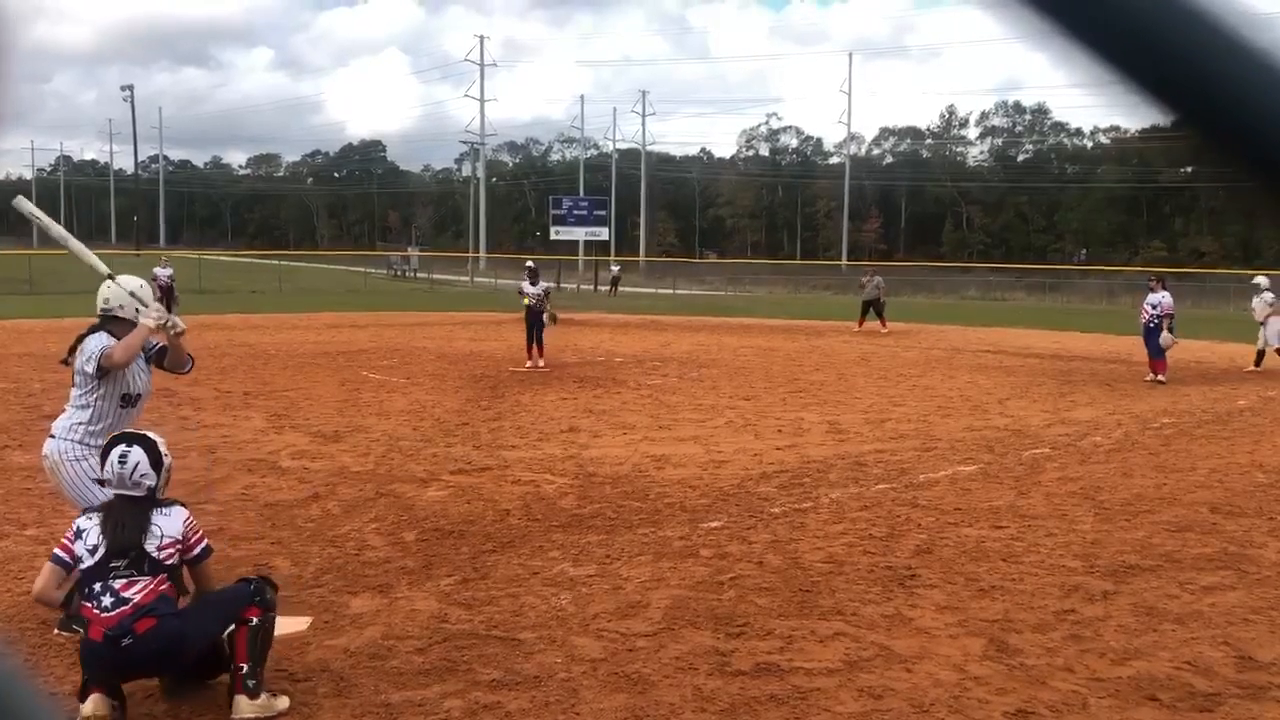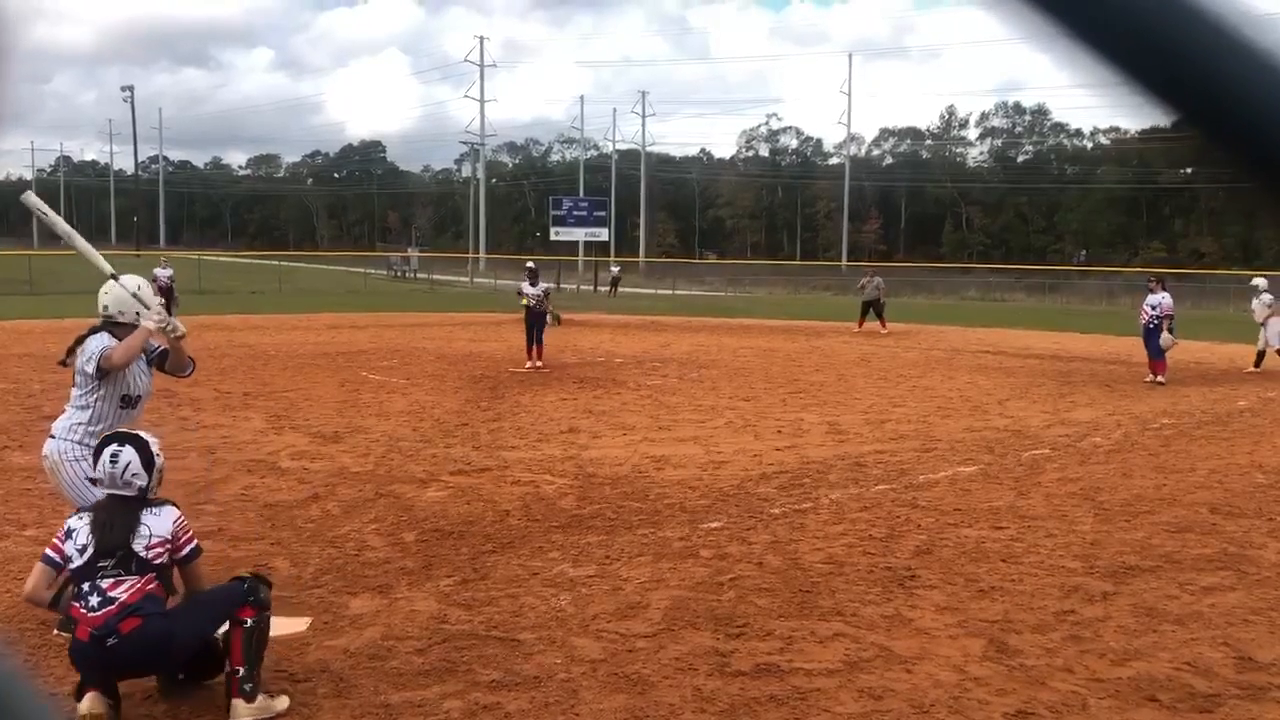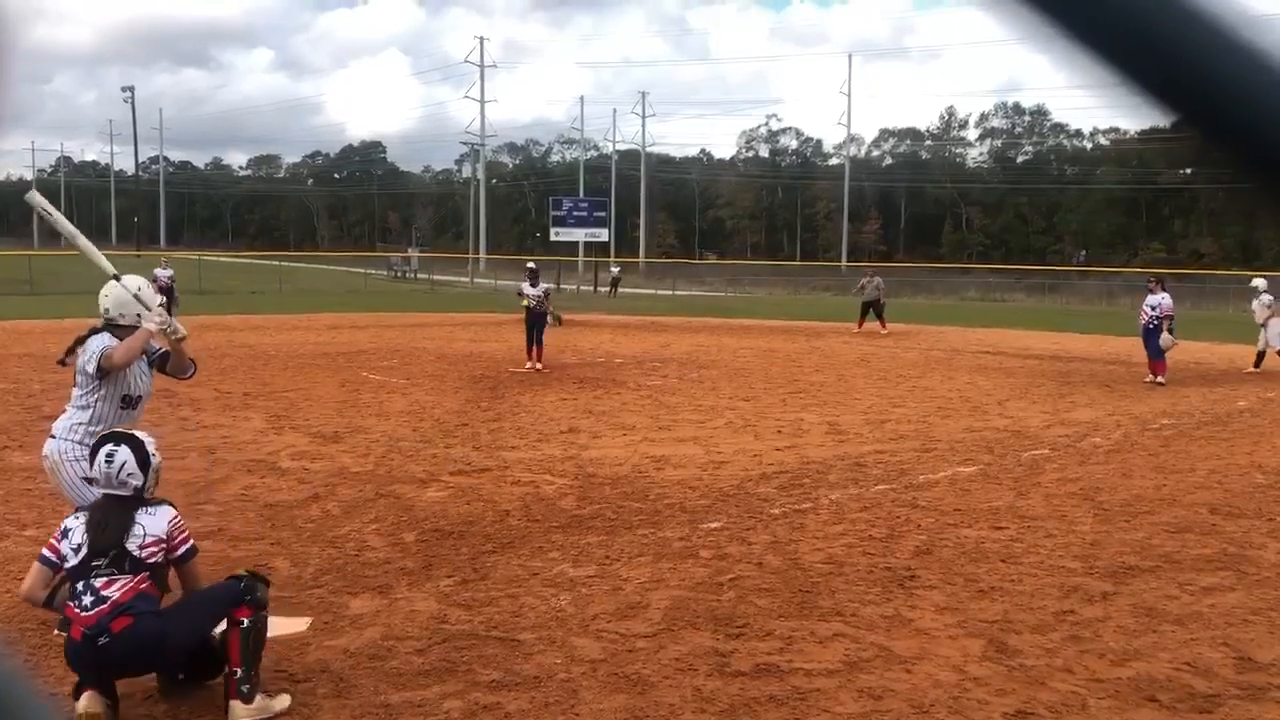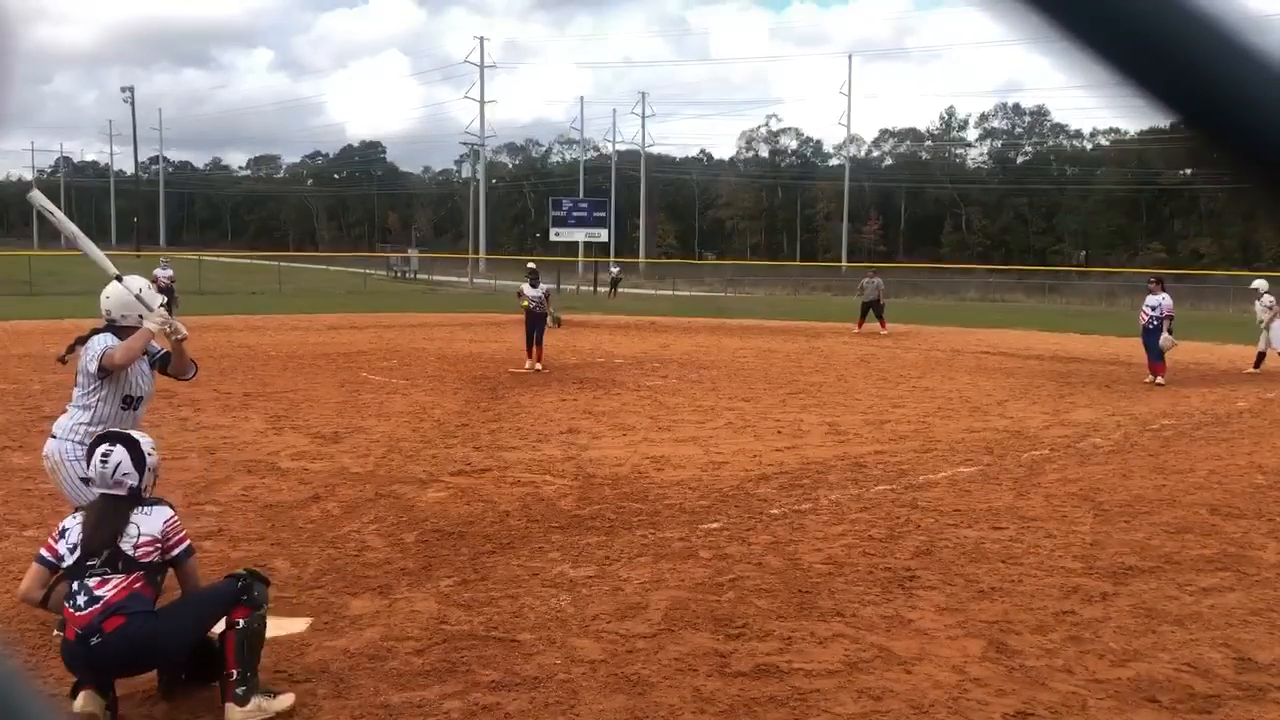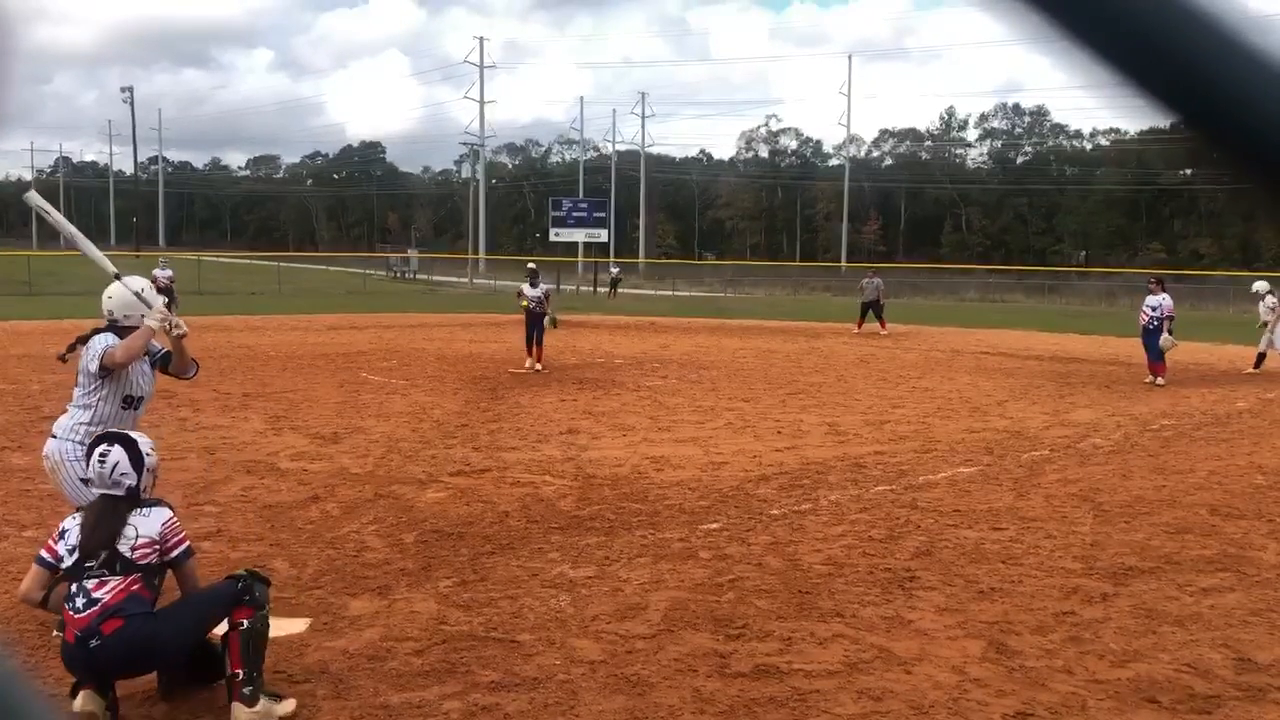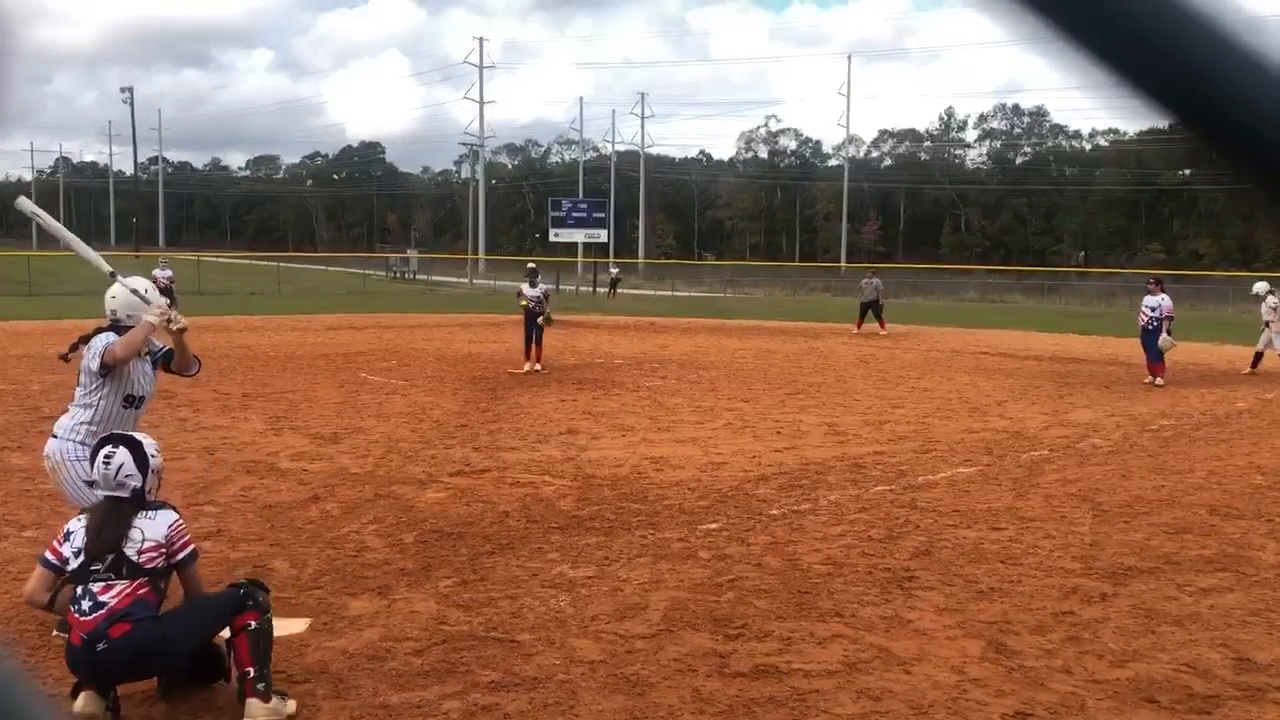
dt=0.1s
person 1, frame 1
left shoulder: (84, 523)
right shoulder: (176, 517)
left elbow: (42, 591)
right elbow: (208, 591)
left wrist: (93, 610)
left hip: (99, 658)
right hip: (163, 646)
right knee: (257, 591)
left ankle: (98, 694)
right ankle: (248, 694)
person 1, frame 2
left shoulder: (76, 523)
right shoulder: (167, 517)
left elbow: (33, 591)
right elbow: (198, 591)
left wrist: (82, 609)
left hip: (90, 658)
right hip: (151, 646)
right knee: (251, 590)
left ankle: (95, 692)
right ankle: (244, 696)
person 1, frame 3
left shoulder: (73, 523)
right shoulder: (163, 516)
left elbow: (30, 591)
right elbow: (194, 591)
left wrist: (79, 610)
left hip: (83, 657)
right hip: (142, 645)
right knee: (248, 589)
left ankle: (95, 690)
person 1, frame 4
left shoulder: (71, 523)
right shoulder: (160, 516)
left elbow: (28, 591)
right elbow: (193, 591)
left hip: (79, 658)
right hip: (137, 645)
right knee: (245, 587)
left ankle: (93, 690)
person 1, frame 5
left shoulder: (71, 524)
right shoulder: (159, 517)
left elbow: (29, 592)
right elbow: (193, 593)
left wrist: (79, 611)
left hip: (79, 659)
right hip: (136, 648)
right knee: (247, 589)
left ankle: (92, 690)
person 1, frame 6
left shoulder: (76, 525)
right shoulder: (164, 520)
left elbow: (34, 594)
right elbow: (196, 595)
left wrist: (83, 612)
left hip: (84, 660)
right hip: (142, 651)
right knee: (249, 595)
left ankle: (93, 691)
person 2, frame 1
left shoulder: (138, 341)
right shoulder: (97, 344)
left elbow: (180, 364)
right elbow: (119, 358)
left wrist: (173, 338)
right wrist: (147, 326)
left hip: (105, 449)
right hip: (70, 464)
right ankle: (80, 613)
person 2, frame 2
left shoulder: (142, 348)
right shoulder: (98, 344)
left elbow: (182, 368)
right elbow: (117, 362)
left wrist: (174, 339)
right wrist: (149, 327)
right hip: (73, 451)
person 2, frame 3
left shoulder: (143, 347)
right shoulder: (99, 343)
left elbow: (183, 371)
right elbow: (118, 360)
left wrist: (175, 341)
right wrist: (151, 327)
right hip: (72, 450)
person 2, frame 4
left shoulder: (145, 348)
right shoulder: (101, 343)
left elbow: (184, 372)
right elbow: (119, 360)
left wrist: (176, 341)
right wrist: (152, 328)
right hip: (73, 450)
person 2, frame 5
left shoulder: (146, 349)
right shoulder: (102, 343)
left elbow: (185, 371)
right elbow: (120, 358)
left wrist: (177, 339)
right wrist: (152, 325)
right hip: (73, 451)
person 2, frame 6
left shoulder: (148, 348)
right shoulder: (104, 343)
left elbow: (187, 367)
right elbow: (120, 353)
left wrist: (177, 334)
right wrist: (152, 321)
right hip: (74, 451)
